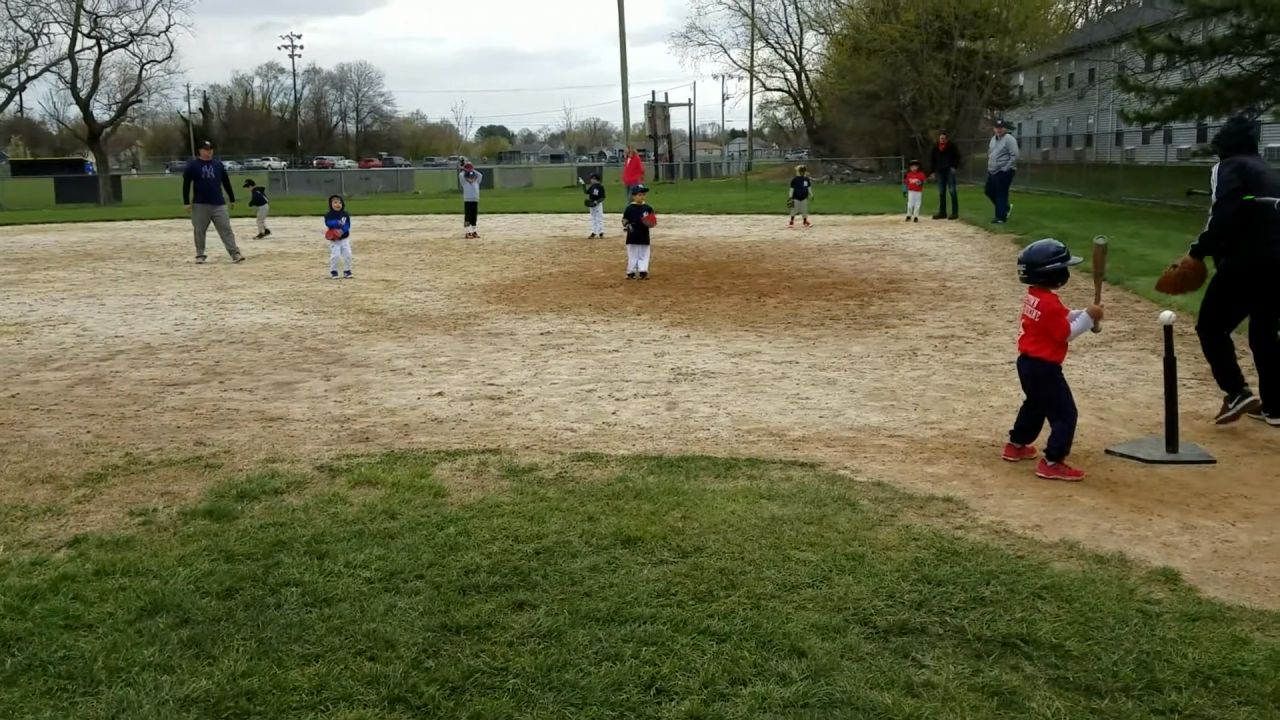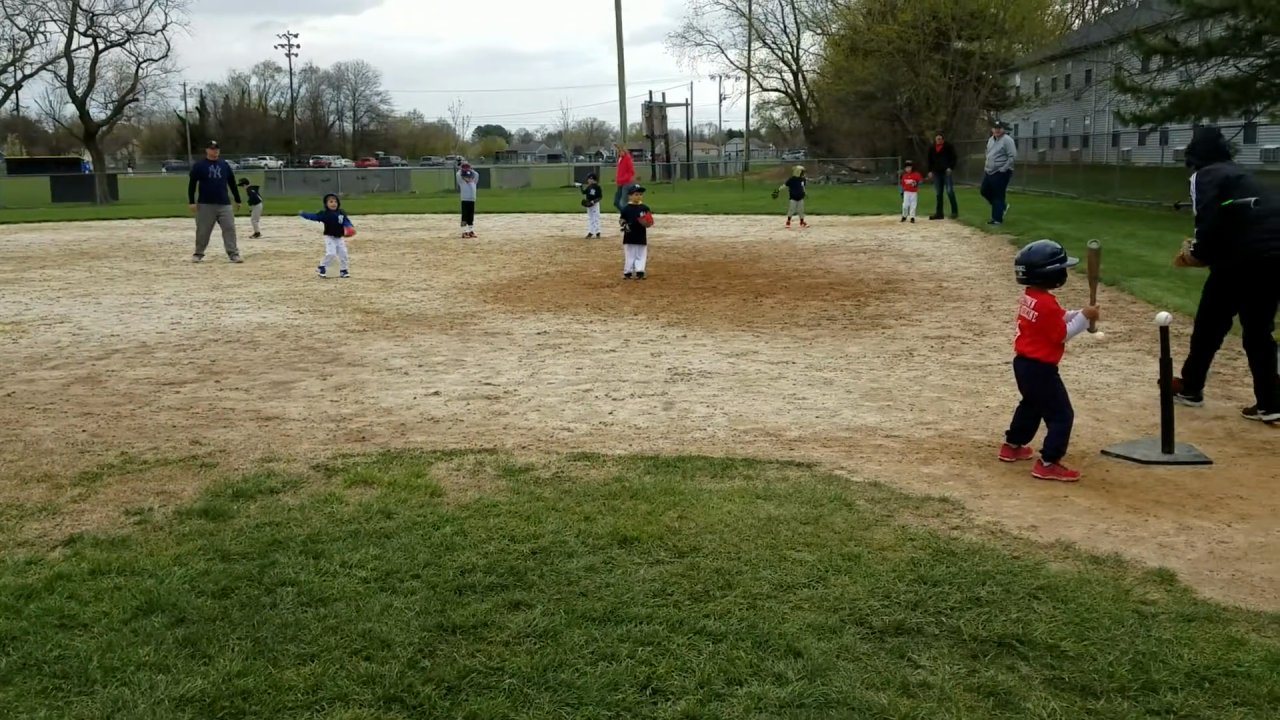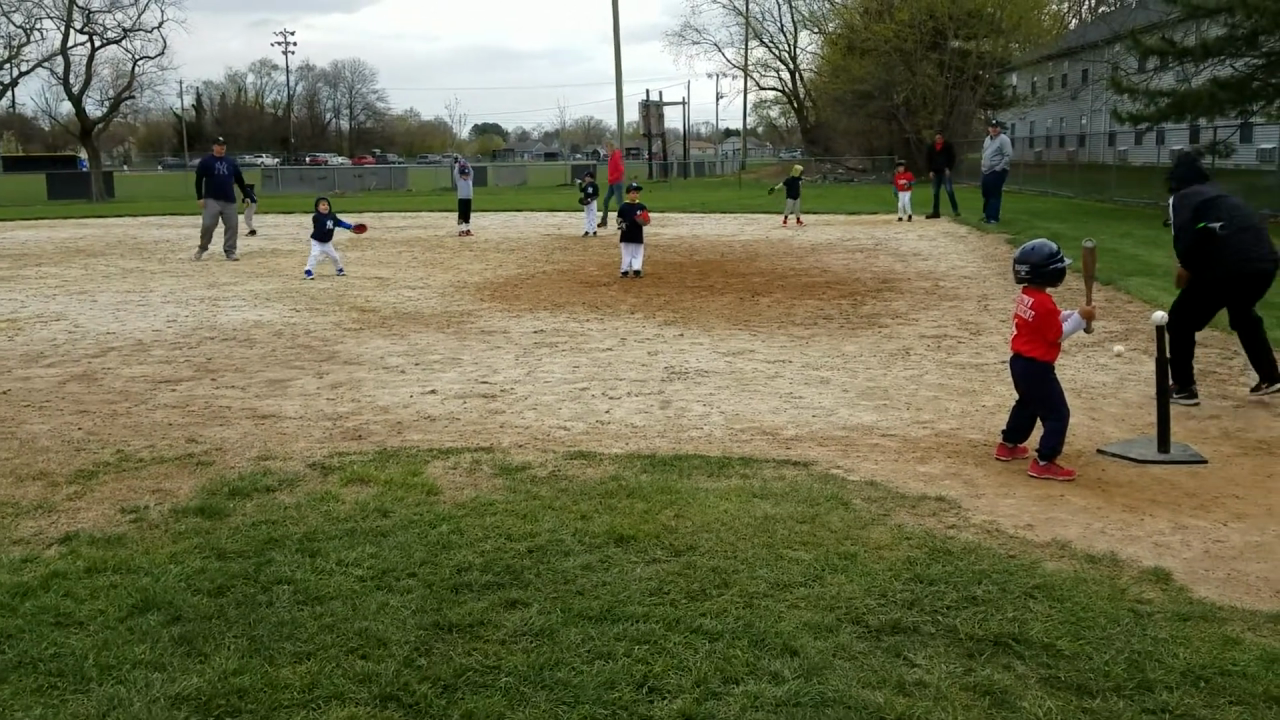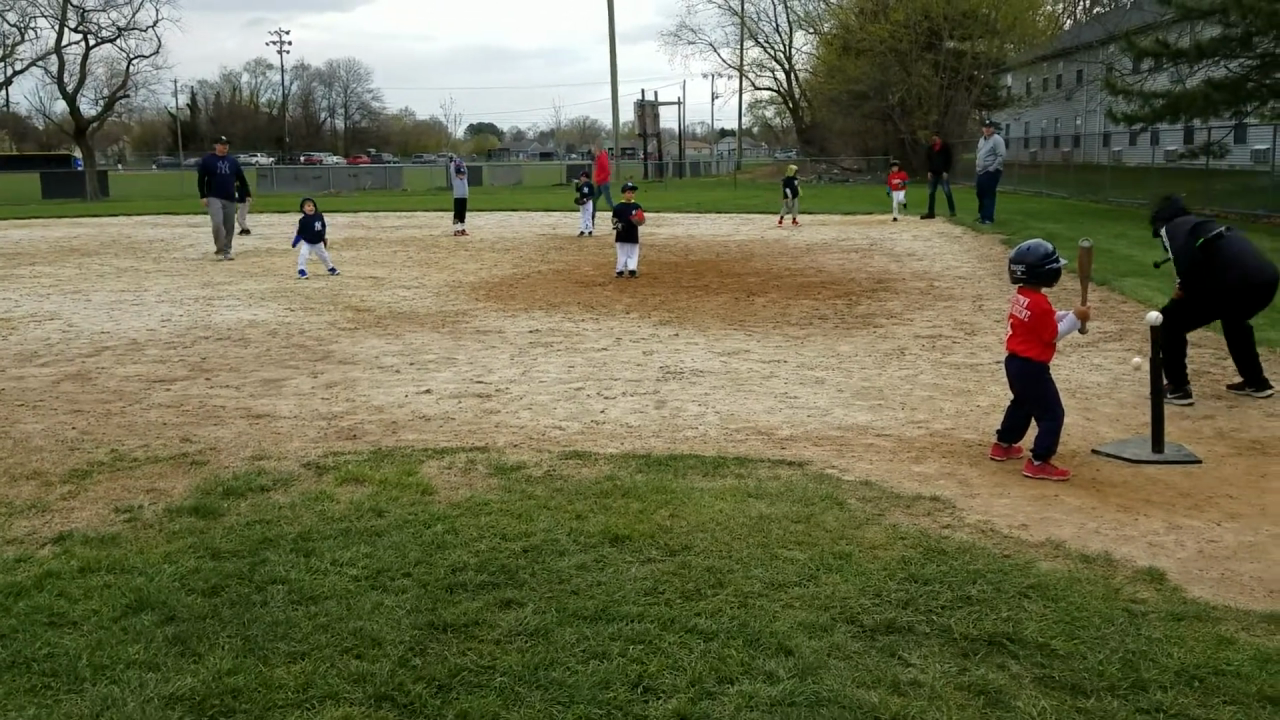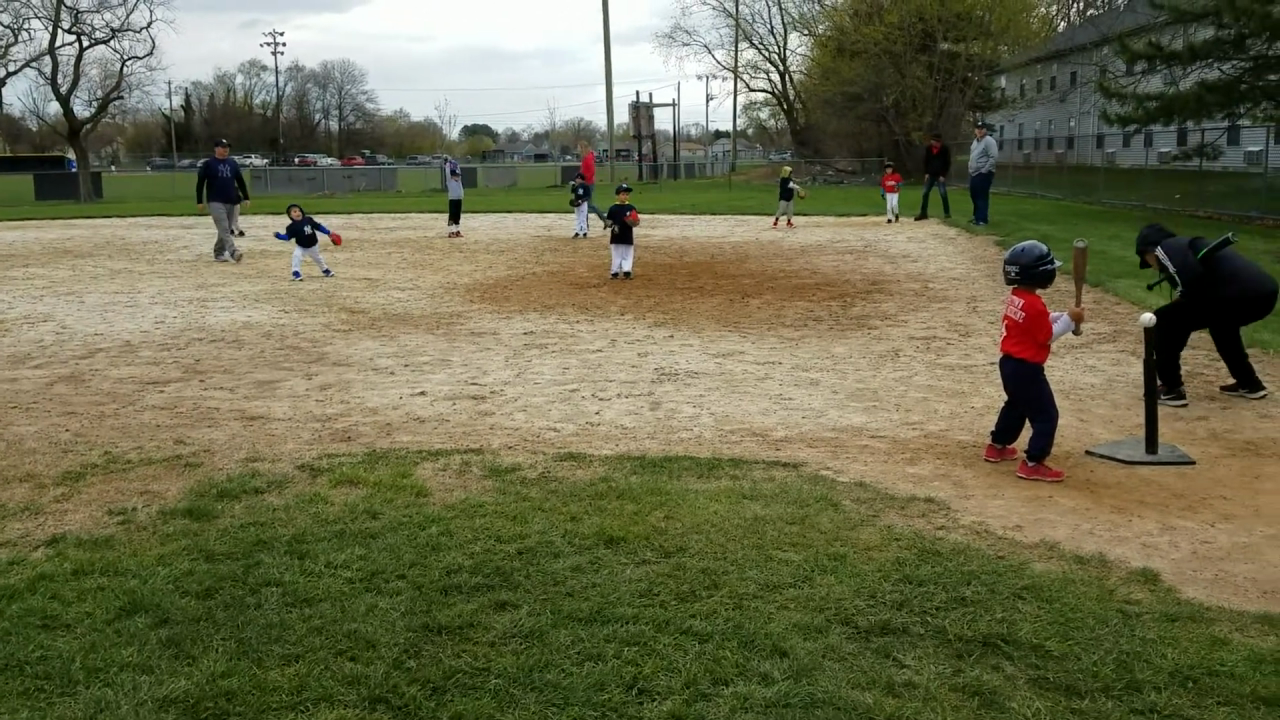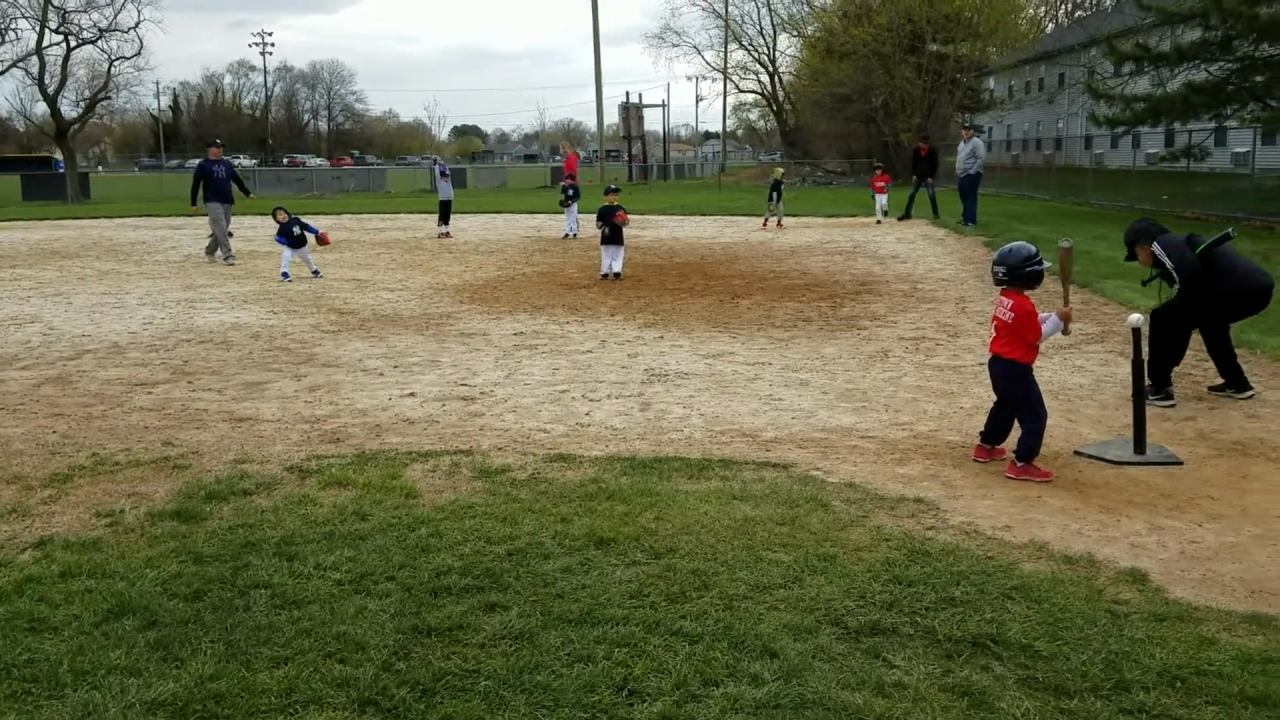
dt=0.2s
person 1, frame 1
left shoulder: (1033, 295)
right shoulder: (1049, 302)
left elbow: (1062, 318)
right elbow: (1066, 334)
left wrist: (1085, 313)
right wrist: (1089, 317)
left hip: (1027, 362)
right hip: (1044, 367)
left knee: (1035, 404)
right knee: (1065, 413)
left ankle: (1016, 445)
right ankle: (1052, 463)
person 1, frame 2
left shoulder: (1029, 296)
right shoulder: (1046, 303)
left elbow: (1057, 319)
right elbow: (1062, 334)
left wrist: (1080, 314)
right wrist: (1084, 318)
left hip: (1023, 362)
right hip: (1040, 368)
left knee: (1031, 405)
right knee: (1061, 414)
left ankle: (1012, 445)
right ankle: (1048, 463)
person 1, frame 3
left shoulder: (1025, 295)
right shoulder: (1043, 302)
left elbow: (1052, 319)
right elbow: (1058, 334)
left wrist: (1076, 314)
right wrist: (1081, 318)
left hip: (1020, 361)
right hip: (1037, 367)
left knee: (1027, 404)
right knee: (1057, 413)
left ankle: (1009, 444)
right ankle: (1044, 462)
person 1, frame 4
left shoulder: (1020, 296)
right shoulder: (1039, 303)
right elbow: (1053, 334)
left wrist: (1070, 314)
right wrist: (1075, 318)
left hip: (1015, 361)
right hip: (1032, 367)
left knee: (1022, 404)
right knee: (1052, 413)
left ankle: (1003, 444)
right ankle: (1038, 462)
person 1, frame 5
left shoulder: (1015, 297)
right shoulder: (1034, 304)
right elbow: (1047, 336)
left wrist: (1063, 316)
right wrist: (1070, 320)
left hip: (1009, 363)
right hip: (1026, 368)
left knee: (1015, 405)
right knee: (1046, 415)
left ankle: (997, 445)
right ankle: (1033, 463)
person 1, frame 6
left shoulder: (1003, 298)
right shoulder: (1023, 304)
right elbow: (1036, 336)
left wrist: (1052, 316)
right wrist: (1058, 319)
left hip: (998, 363)
right hip: (1015, 369)
left knee: (1005, 405)
right knee: (1035, 415)
left ankle: (986, 446)
right ankle: (1022, 464)
person 2, frame 1
left shoulder: (1228, 166)
left elbow: (1224, 214)
left wrist: (1198, 251)
left hip: (1247, 262)
left knee: (1211, 327)
left ankle: (1238, 392)
person 2, frame 2
left shoulder: (1204, 176)
right shoulder: (1244, 176)
left elbow: (1209, 222)
left wrist: (1197, 251)
right wrist: (1204, 249)
left hip: (1242, 260)
left knee: (1208, 327)
left ankle: (1190, 388)
person 2, frame 3
left shoulder: (1180, 198)
right shoulder: (1224, 196)
left elbow: (1186, 242)
left wrist: (1186, 267)
right wrist: (1192, 268)
left hip: (1228, 270)
left knee: (1179, 321)
right knee: (1243, 314)
left ankle: (1183, 388)
person 2, frame 4
left shoulder: (1170, 228)
right shoulder: (1201, 225)
left elbow: (1188, 265)
left wrist: (1181, 288)
left hip: (1234, 283)
right hip: (1267, 280)
left knee: (1170, 320)
right knee: (1234, 319)
left ankle: (1177, 387)
right ankle: (1256, 381)
person 2, frame 5
left shoulder: (1164, 248)
left elbow: (1191, 279)
left wrist: (1180, 300)
left hip: (1237, 296)
left knee: (1164, 321)
right knee: (1219, 318)
left ankle: (1171, 389)
right ankle: (1249, 383)
person 2, frame 6
left shoulder: (1161, 245)
left elbow: (1188, 276)
left wrist: (1176, 301)
left hip: (1235, 290)
right hip: (1258, 288)
left knee: (1161, 319)
right knee: (1208, 317)
left ankle: (1160, 389)
right ankle: (1237, 383)
